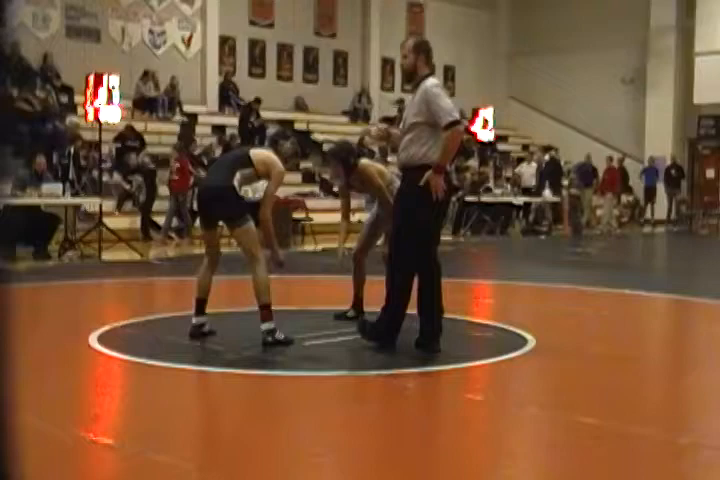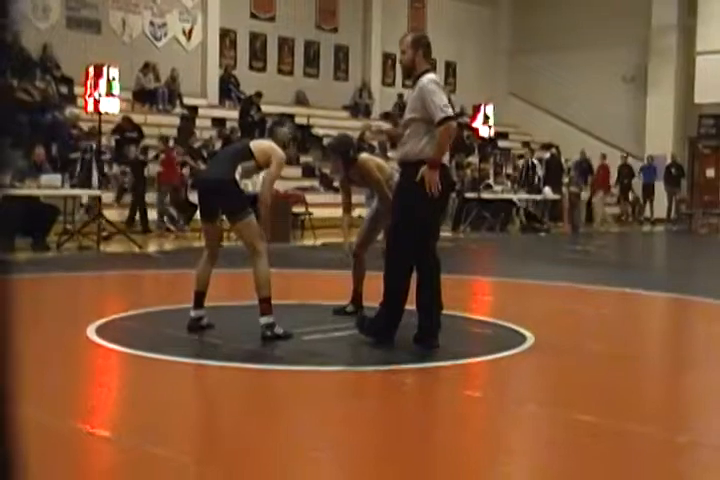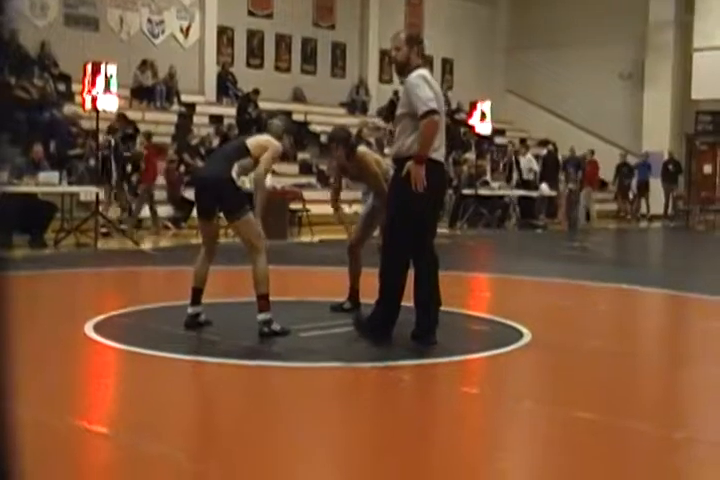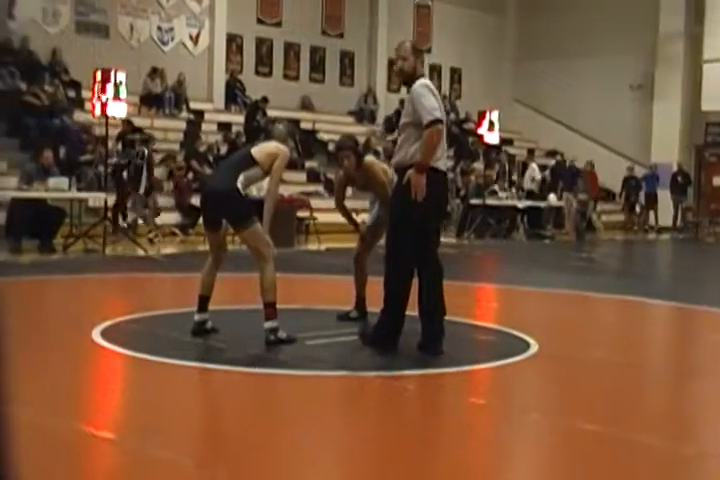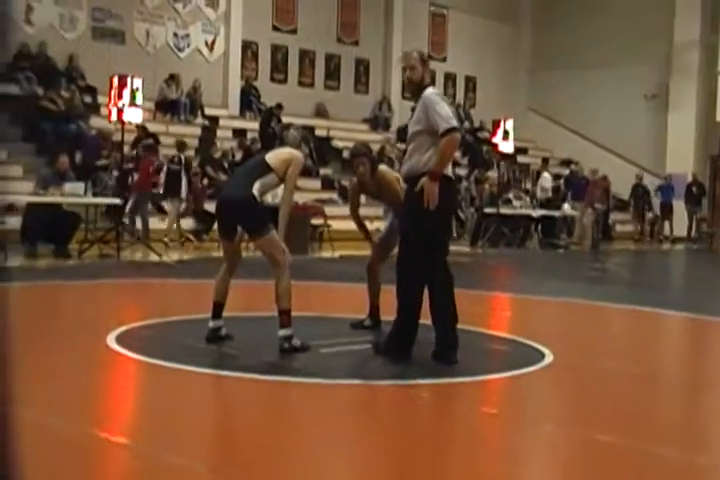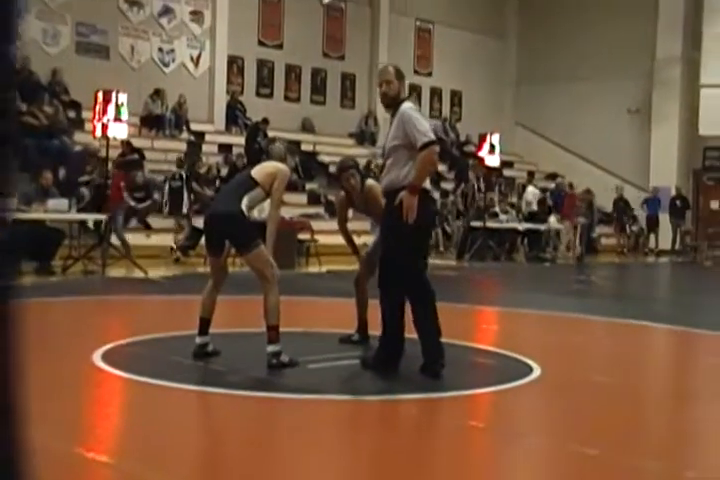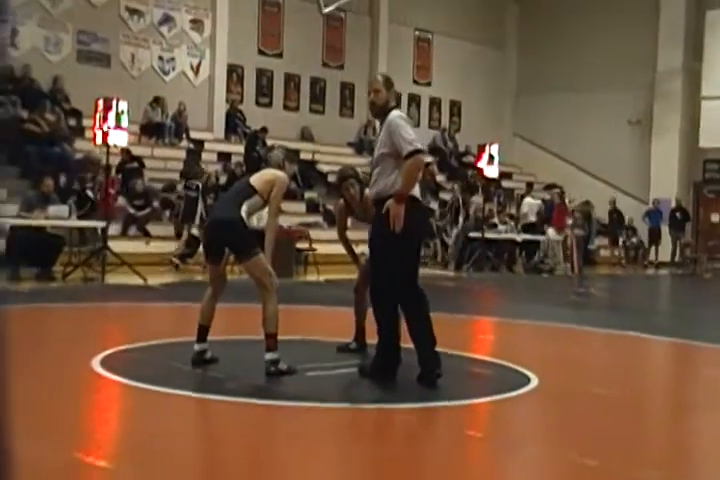
dt=0.3s
person 1, frame 1
left shoulder: (430, 89)
right shoulder: (419, 91)
left elbow: (456, 129)
left wrist: (438, 170)
right wrist: (390, 135)
left hip: (424, 181)
right hip: (416, 180)
left knee: (403, 258)
right knee: (424, 258)
left ankle: (386, 329)
right ankle: (429, 334)
person 1, frame 2
left shoulder: (427, 84)
right shoulder: (420, 85)
left elbow: (449, 125)
left wrist: (433, 165)
right wrist: (397, 133)
left hip: (421, 176)
right hip: (419, 175)
left knee: (400, 253)
right knee: (424, 254)
left ankle: (385, 325)
right ankle: (428, 330)
person 1, frame 3
left shoulder: (415, 79)
right shoulder: (424, 80)
left elbow: (431, 119)
left wrist: (418, 160)
left hip: (415, 173)
right hip: (432, 173)
left knee: (396, 250)
right knee: (423, 250)
left ankle: (381, 322)
right ankle: (425, 327)
person 1, frame 4
left shoulder: (420, 88)
right shoulder: (424, 90)
left elbow: (435, 128)
left wrist: (420, 169)
left hip: (418, 181)
right hip: (433, 182)
left knee: (400, 259)
right knee: (427, 259)
left ankle: (387, 332)
right ankle: (432, 336)
person 1, frame 5
left shoulder: (430, 97)
right shoulder: (422, 102)
left elbow: (452, 136)
left wrist: (434, 176)
left hip: (428, 190)
right hip: (424, 190)
left knee: (411, 268)
right knee: (434, 267)
left ankle: (401, 341)
right ankle: (446, 344)
person 1, frame 6
left shoulder: (406, 111)
right shoulder: (397, 117)
left elbow: (431, 150)
left wrist: (412, 191)
left hip: (407, 204)
right hip: (400, 204)
left knee: (393, 281)
right knee: (414, 281)
left ankle: (389, 355)
right ankle: (432, 356)
person 1, frame 7
left shoulder: (395, 120)
right shoulder: (387, 124)
left elbow: (417, 159)
left wrist: (399, 199)
left hip: (397, 213)
right hip: (392, 214)
left knee: (385, 290)
right knee: (407, 289)
left ankle: (386, 363)
right ankle: (427, 363)
person 2, frame 1
left shoulder: (254, 152)
right shoulder: (277, 166)
right elbow: (264, 212)
left wrist: (242, 235)
right wrist: (275, 249)
left hip: (204, 189)
right hip: (224, 191)
left knee: (211, 257)
right knee: (256, 258)
left ankle: (198, 323)
right ankle: (269, 330)
person 2, frame 2
left shoulder: (254, 144)
right shoulder: (278, 154)
right elbow: (264, 194)
left wrist: (220, 222)
right wrist: (265, 230)
left hip: (204, 180)
right hip: (224, 183)
left knee: (211, 250)
right knee: (258, 250)
left ankle: (196, 315)
right ankle: (268, 324)
person 2, frame 3
left shoulder: (251, 140)
right shoulder: (275, 145)
right elbow: (259, 176)
left wrist: (217, 215)
right wrist: (257, 219)
left hip: (202, 179)
right hip: (222, 182)
left knee: (208, 247)
right knee: (258, 247)
left ankle: (193, 312)
right ankle: (265, 321)
person 2, frame 4
left shoulder: (259, 148)
right shoulder: (282, 151)
right elbow: (271, 191)
left wrist: (225, 223)
right wrist: (265, 230)
left hip: (209, 190)
right hip: (229, 193)
left knee: (216, 256)
right knee: (266, 257)
left ankle: (200, 320)
right ankle: (272, 330)
person 2, frame 5
left shoulder: (272, 153)
right shoulder: (296, 156)
right elbow: (286, 198)
left wrist: (240, 231)
right wrist: (280, 237)
left hip: (225, 199)
right hip: (245, 201)
left knee: (230, 263)
right knee: (281, 264)
left ankle: (214, 326)
right ankle: (286, 336)
person 2, frame 6
left shoulder: (261, 167)
right shoulder: (282, 170)
right elbow: (273, 212)
right wrist: (269, 252)
left hip: (213, 215)
right hip: (233, 217)
left knee: (216, 279)
right knee: (270, 280)
left ankle: (201, 344)
right ankle: (274, 353)
person 2, frame 7
left shoulder: (260, 175)
right shoulder: (280, 177)
right elbow: (271, 220)
right wrist: (267, 261)
left hip: (212, 223)
right hip: (232, 225)
left knee: (216, 287)
right knee: (268, 288)
left ankle: (200, 350)
right ankle: (272, 360)
person 3, frame 1
left shoulder: (365, 169)
right shoulder: (344, 183)
left elbow: (388, 200)
right elbow: (345, 217)
left wrist: (391, 236)
right wrist: (341, 244)
right hip: (382, 205)
right knee: (358, 255)
right ankle: (357, 307)
person 3, frame 2
left shoulder: (365, 163)
right shoulder: (345, 177)
left elbow: (387, 196)
right elbow: (346, 210)
right wrist: (346, 238)
right hip: (382, 200)
right knee: (358, 250)
right ankle: (356, 302)
person 3, frame 3
left shoulder: (363, 157)
right shoulder: (338, 167)
left elbow: (383, 189)
right elbow: (334, 201)
right wrist: (347, 228)
right hip: (375, 197)
right knee: (353, 247)
right ankle: (353, 299)
person 3, frame 4
left shoulder: (370, 166)
right shoulder: (343, 177)
left elbow: (389, 197)
right elbow: (339, 203)
right wrist: (357, 226)
right hip: (381, 205)
right knee: (359, 256)
right ankle: (360, 308)
person 3, frame 5
left shoulder: (384, 175)
right shoulder: (356, 184)
left elbow: (403, 205)
right elbow: (354, 213)
right wrist: (370, 239)
right hip: (396, 215)
right knee: (372, 266)
right ankle: (373, 316)
person 3, frame 6
left shoulder: (371, 189)
right shoulder: (343, 198)
right elbow: (342, 227)
right wrist: (357, 253)
right knee: (360, 280)
right ankle: (362, 331)
person 3, frame 7
left shoulder: (371, 198)
right shoulder: (342, 206)
right elbow: (342, 234)
right wrist: (357, 261)
right knee: (360, 288)
right ankle: (359, 340)
